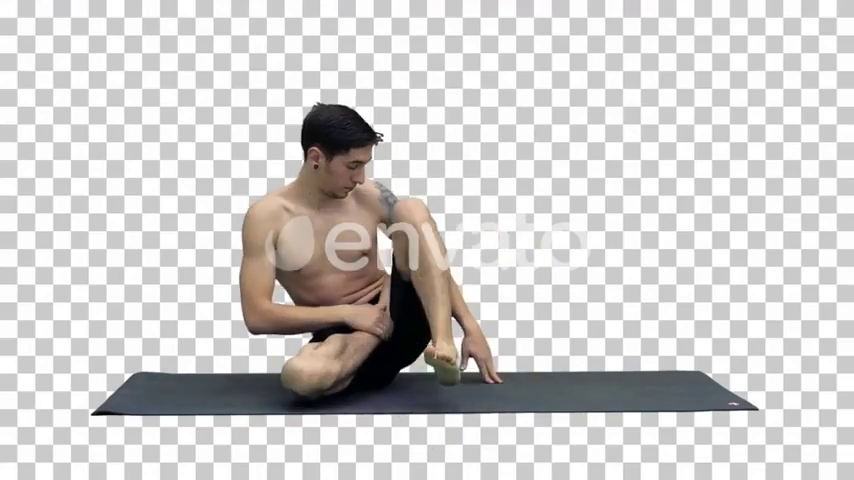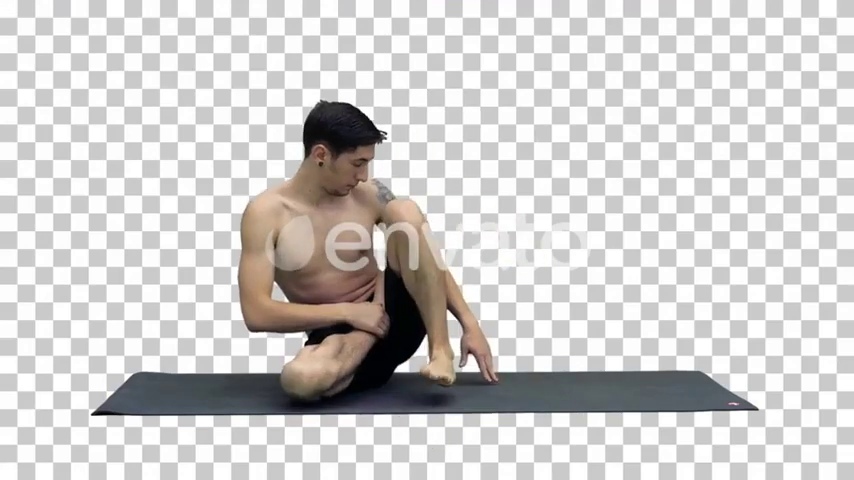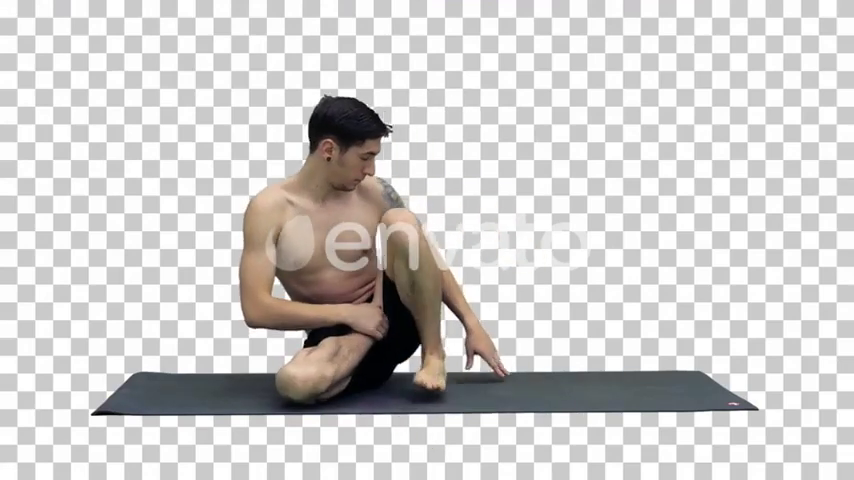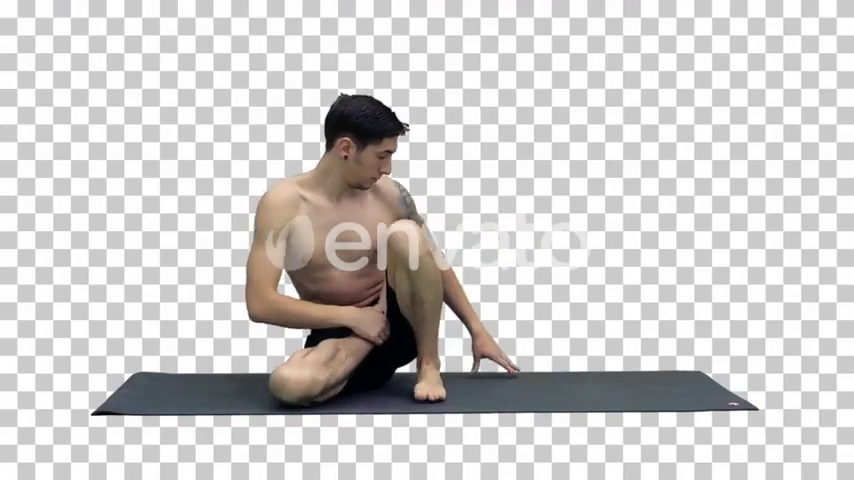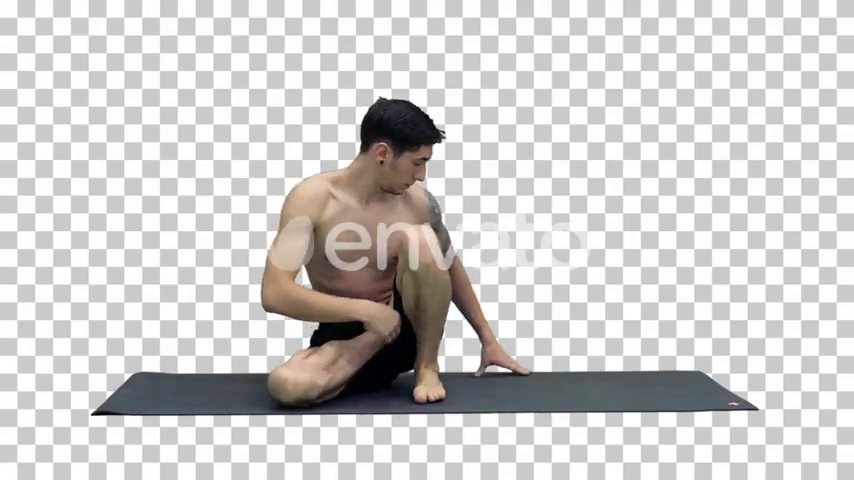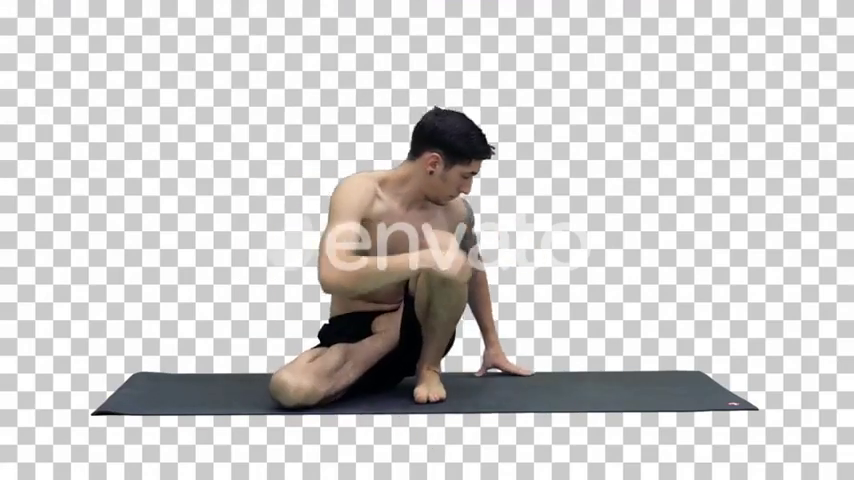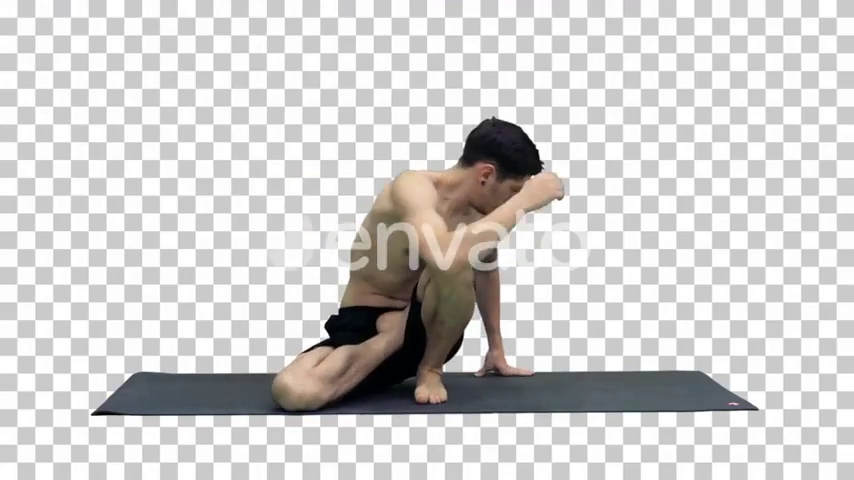
dt=0.2s
person 1, frame 1
left shoulder: (371, 196)
right shoulder: (267, 216)
left elbow: (436, 263)
right elbow: (257, 316)
left wrist: (471, 329)
right wrist: (346, 314)
left hip: (402, 317)
right hip: (341, 335)
left knee: (413, 210)
right knee: (297, 374)
left ankle: (443, 344)
right ankle: (383, 334)
person 1, frame 2
left shoulder: (369, 194)
right shoulder: (265, 213)
left elbow: (430, 257)
right elbow: (256, 314)
left wrist: (470, 324)
right wrist: (347, 312)
left hip: (397, 317)
right hip: (337, 335)
left knee: (403, 209)
right knee: (298, 379)
left ankle: (440, 349)
right ankle: (374, 335)
person 1, frame 3
left shoulder: (374, 192)
right shoulder: (269, 209)
left elbow: (431, 259)
right elbow: (256, 310)
left wrist: (473, 325)
right wrist: (347, 313)
left hip: (397, 319)
right hip: (336, 335)
left knee: (401, 220)
right knee: (293, 382)
left ankle: (433, 354)
person 1, frame 4
left shoulder: (388, 194)
right shoulder: (283, 203)
left elbow: (435, 262)
right elbow: (260, 304)
left wrist: (478, 331)
right wrist: (350, 316)
left hip: (400, 323)
right hip: (339, 335)
left knee: (405, 233)
right knee: (287, 384)
left ankle: (429, 364)
person 1, frame 5
left shoulder: (417, 201)
right shoulder: (311, 198)
left elbow: (451, 268)
right elbow: (275, 295)
left wrist: (489, 340)
right wrist: (365, 311)
left hip: (410, 328)
right hip: (345, 334)
left knee: (419, 239)
right knee: (285, 385)
left ankle: (427, 365)
person 1, frame 6
left shoulder: (455, 210)
right shoulder: (360, 193)
left elbow: (473, 271)
right elbow: (333, 277)
left wrist: (493, 346)
right wrist: (424, 259)
left hip: (422, 333)
right hip: (354, 336)
left knee: (442, 244)
right knee: (287, 388)
left ankle: (428, 367)
person 1, frame 7
left shoulder: (483, 212)
right shoulder: (414, 187)
left elbow: (488, 272)
right elbow: (443, 256)
left wrist: (496, 349)
right wrist: (521, 202)
left hip: (429, 331)
right hip: (362, 328)
left knee: (460, 262)
right knee: (291, 392)
left ankle: (429, 369)
